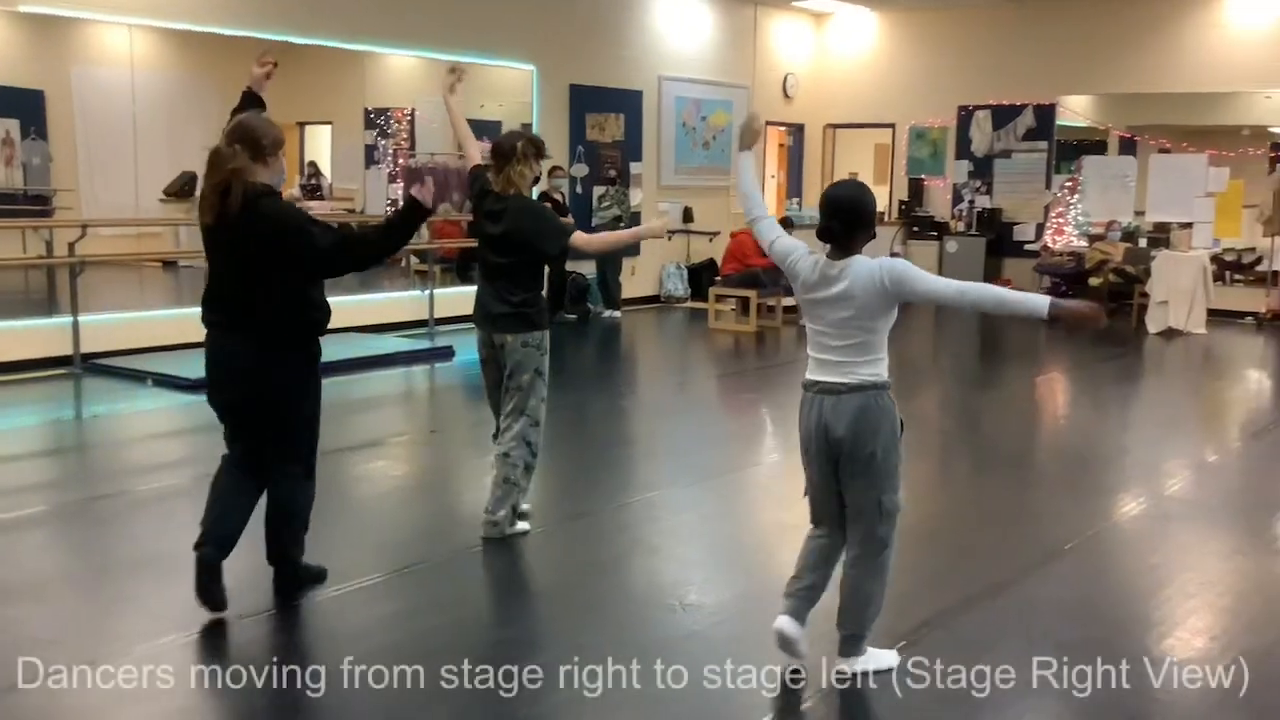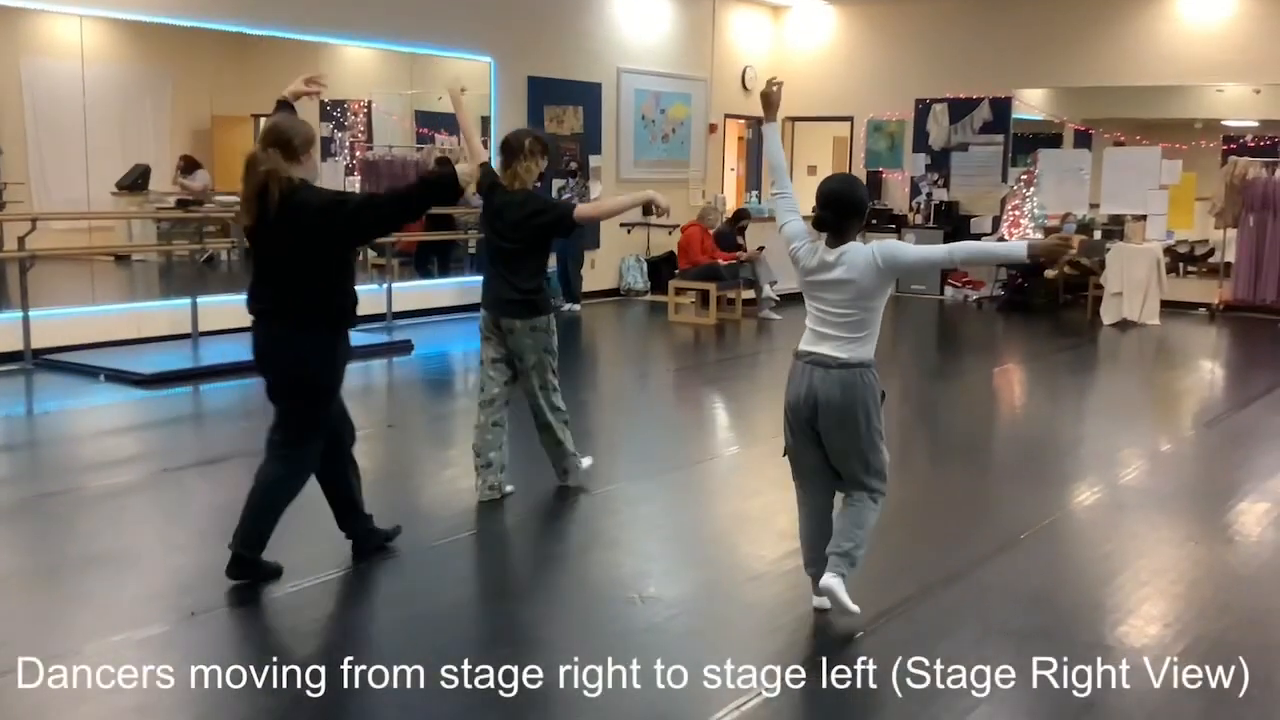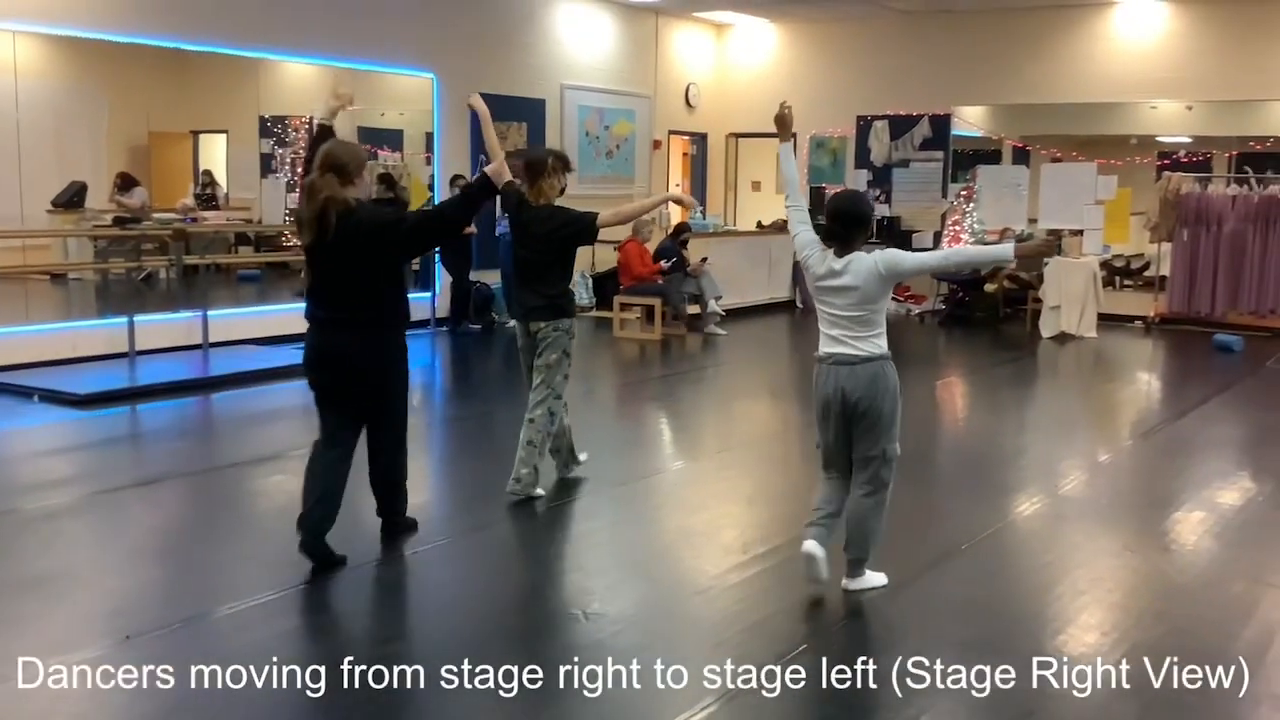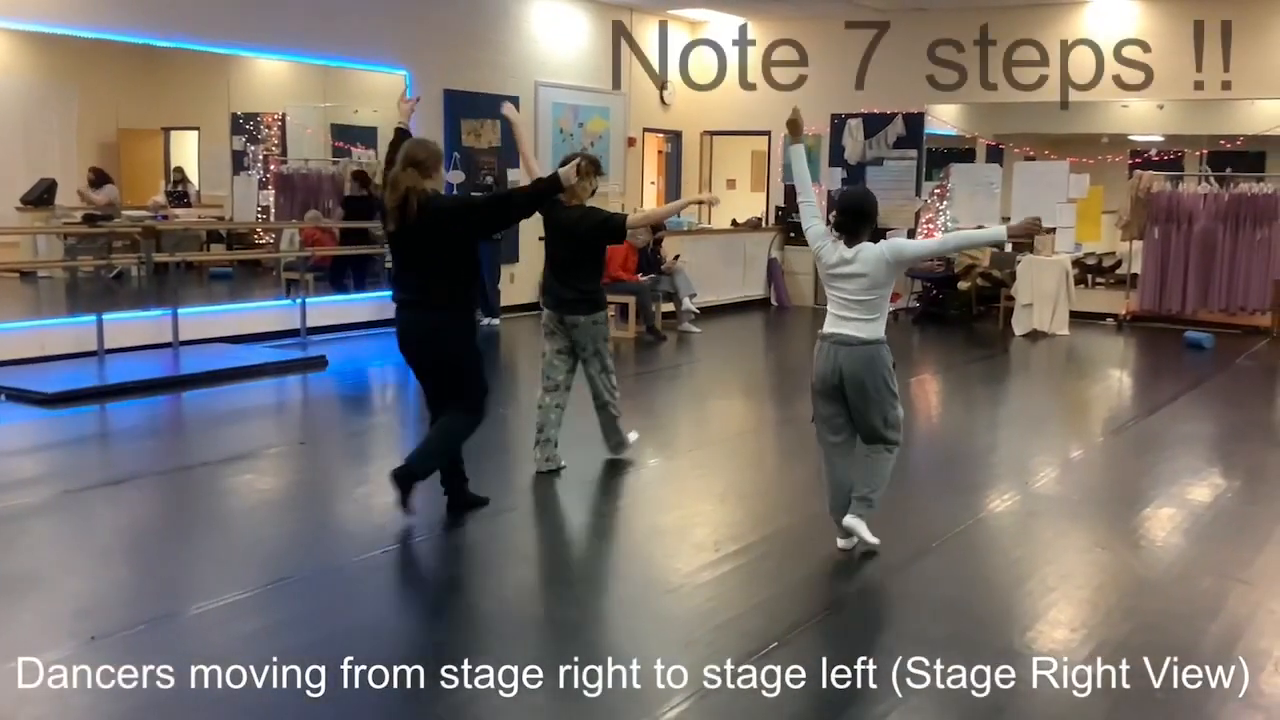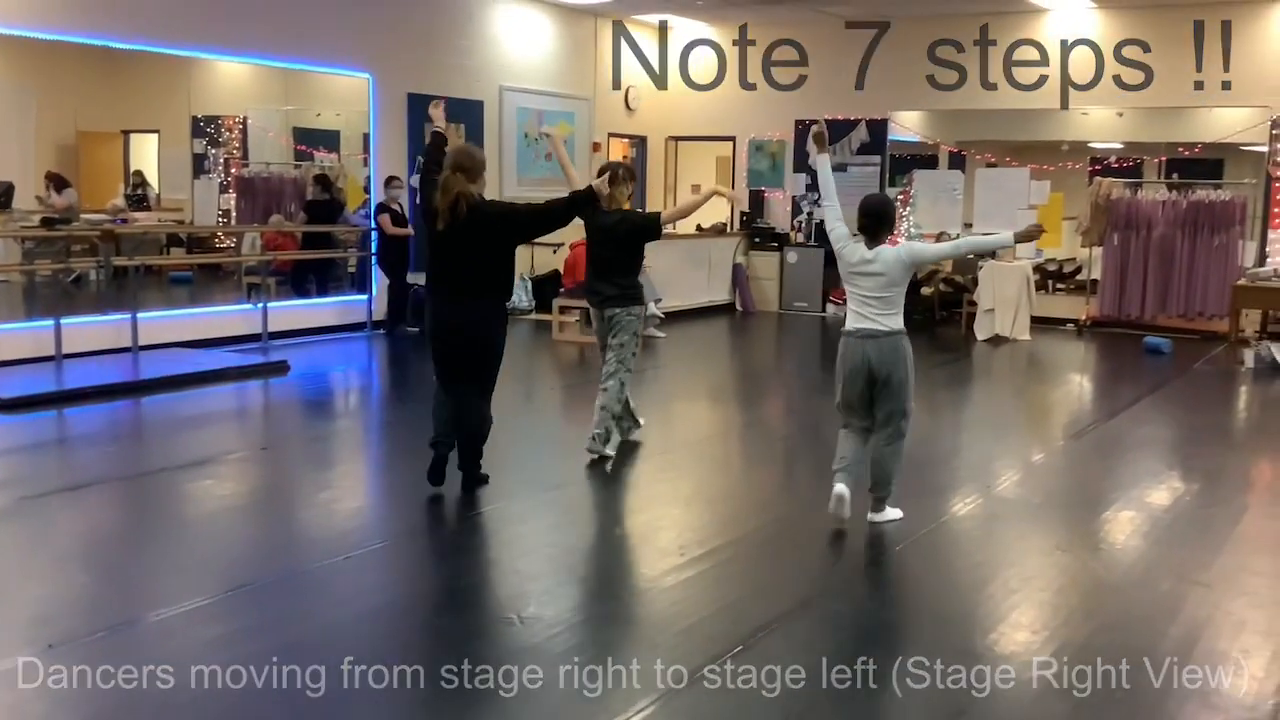
dt=1s
person 1, frame 1
left shoulder: (801, 268)
right shoulder: (884, 273)
left elbow: (758, 217)
right elbow: (965, 293)
left wrist: (747, 151)
right wrist: (1052, 307)
left hip: (815, 407)
right hip: (867, 410)
left knee: (829, 524)
right knee: (870, 533)
left ankle: (793, 612)
right ankle: (852, 649)
person 1, frame 2
left shoulder: (803, 251)
right shoulder: (879, 258)
left elbow: (781, 190)
right elbow: (956, 254)
left wrist: (771, 120)
right wrist: (1030, 250)
left hip: (803, 377)
right hip: (851, 383)
left knee: (813, 487)
right knee: (865, 486)
left ankle: (819, 581)
right ankle: (836, 569)
person 1, frame 3
left shoulder: (812, 259)
right shoulder: (882, 265)
left elbow: (795, 204)
right elbow: (951, 257)
left wrist: (786, 141)
right wrist: (1016, 252)
left hip: (828, 374)
right hip: (872, 376)
left knee: (836, 469)
right knee: (872, 475)
left ankle: (816, 537)
right ankle: (855, 570)
person 1, frame 4
left shoulder: (824, 249)
right shoulder: (888, 254)
left elbow: (806, 201)
right elbow: (950, 242)
left wrist: (796, 142)
right wrist: (1009, 232)
left hip: (827, 353)
right hip: (868, 355)
left knee: (835, 443)
right knee: (883, 438)
left ankle: (843, 529)
right ankle: (857, 514)
person 1, frame 5
left shoulder: (845, 250)
right shoulder: (904, 256)
left elbow: (829, 204)
right elbow: (962, 246)
left wrist: (823, 152)
right wrist: (1015, 238)
left hip: (852, 345)
right hip: (890, 347)
left knee: (854, 423)
right knee: (891, 427)
left ankle: (842, 481)
right ankle: (878, 505)
person 2, frame 1
left shoulder: (217, 205)
right shoulder: (279, 220)
left elbow: (234, 142)
right elbow: (352, 251)
left wrist: (252, 95)
right wrist: (413, 210)
left hip: (226, 351)
right hip: (281, 356)
left knee: (243, 458)
right knee: (290, 463)
left ankle: (211, 557)
right ankle: (288, 569)
person 2, frame 2
left shoulder: (261, 201)
right shoulder: (318, 207)
left elbow: (271, 143)
right elbow: (389, 208)
left wrist: (286, 101)
right wrist: (449, 181)
left hip: (274, 335)
right hip: (310, 341)
left knee: (332, 433)
right knee: (293, 447)
left ankle: (360, 531)
right ankle: (246, 553)
person 2, frame 3
left shoulder: (314, 217)
right shoulder: (379, 222)
left elbow: (315, 170)
right elbow: (443, 217)
left wrist: (326, 125)
right wrist: (487, 183)
left hip: (325, 343)
right hip: (377, 343)
left knee: (334, 437)
right knee: (387, 434)
left ankle: (314, 530)
right ankle: (393, 517)
person 2, frame 4
left shoulder: (395, 209)
right shoulder: (451, 211)
left elbow: (394, 165)
right elbow: (507, 205)
left wrist: (402, 127)
right wrist: (555, 182)
left hip: (410, 322)
right hip: (447, 323)
left knee: (443, 404)
right knee: (467, 406)
left ankle: (457, 490)
right ankle: (411, 471)
person 2, frame 5
left shoulder: (435, 209)
right shoulder: (494, 216)
right elbow: (547, 214)
right wrist: (590, 194)
left hip: (441, 314)
right hip: (483, 316)
left knee: (447, 389)
right knee: (476, 393)
left ankle: (439, 454)
right ankle: (470, 471)
person 3, frame 1
left shoulder: (484, 197)
right shoulder: (531, 214)
left elbow: (468, 144)
right elbow: (587, 243)
left wrist: (450, 94)
right wrist: (645, 231)
left hip: (488, 324)
right hip: (524, 329)
left knee: (505, 417)
right knee: (520, 423)
left ankle: (507, 500)
right ankle: (500, 516)
person 3, frame 2
left shoulder: (492, 192)
right shoulder: (538, 207)
left elbow: (473, 143)
right elbow: (594, 211)
left wrist: (457, 99)
right wrist: (644, 197)
left hip: (493, 312)
right hip: (530, 315)
left knee: (492, 395)
right knee: (544, 394)
left ankle: (489, 481)
right ankle: (568, 470)
person 3, frame 3
left shoulder: (517, 208)
right shoulder: (564, 219)
right elbow: (619, 216)
right wrist: (667, 197)
left hip: (525, 317)
right hip: (554, 318)
left knee: (546, 392)
right knee: (544, 398)
left ankle: (567, 459)
right ankle: (524, 480)
person 3, frame 4
left shoulder: (551, 210)
right shoulder: (596, 220)
left elbow: (530, 166)
right elbow: (645, 219)
left wrist: (515, 122)
right wrist: (689, 201)
left hip: (553, 311)
right hip: (588, 313)
left knee: (553, 383)
right knee: (602, 380)
left ankle: (545, 454)
right ankle: (616, 442)
person 3, frame 5
left shoulder: (592, 215)
right shoulder: (635, 222)
left elbow: (572, 177)
right elbow: (680, 212)
left wrist: (554, 139)
right wrist: (713, 190)
left hip: (598, 305)
right hip: (627, 306)
left knee: (614, 367)
right knee: (614, 373)
left ankle: (627, 423)
right ankle: (599, 440)
